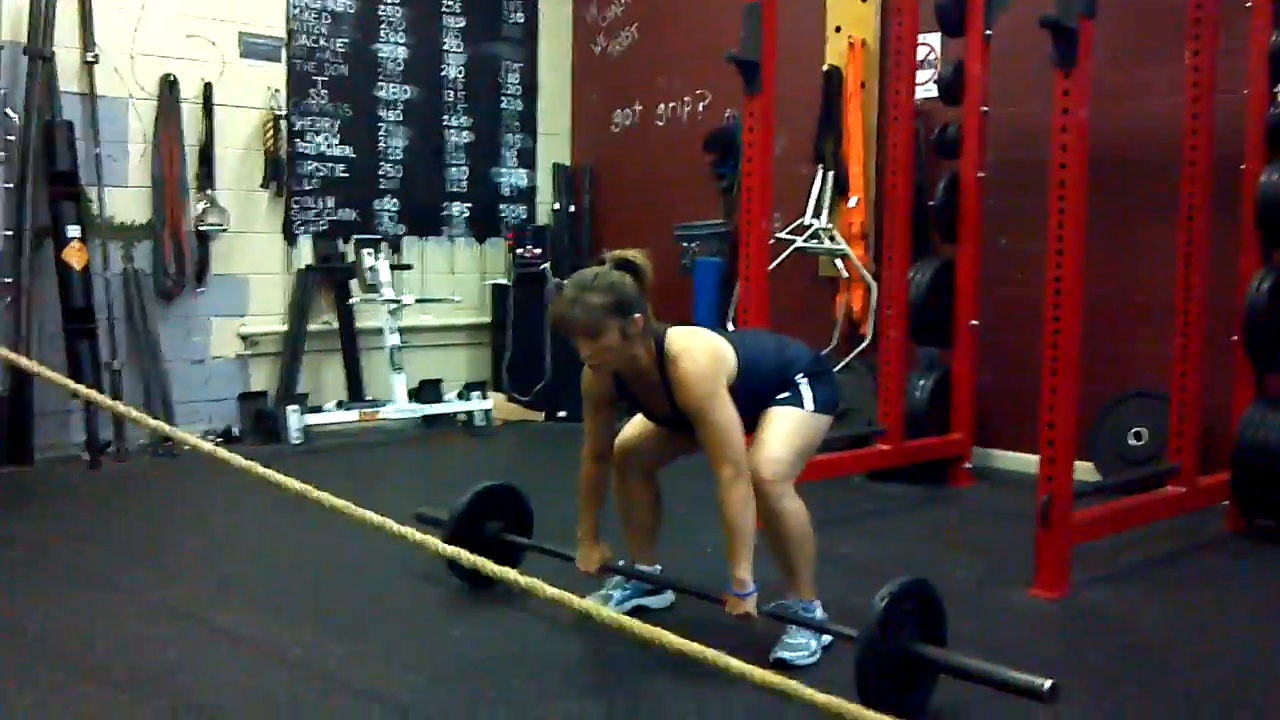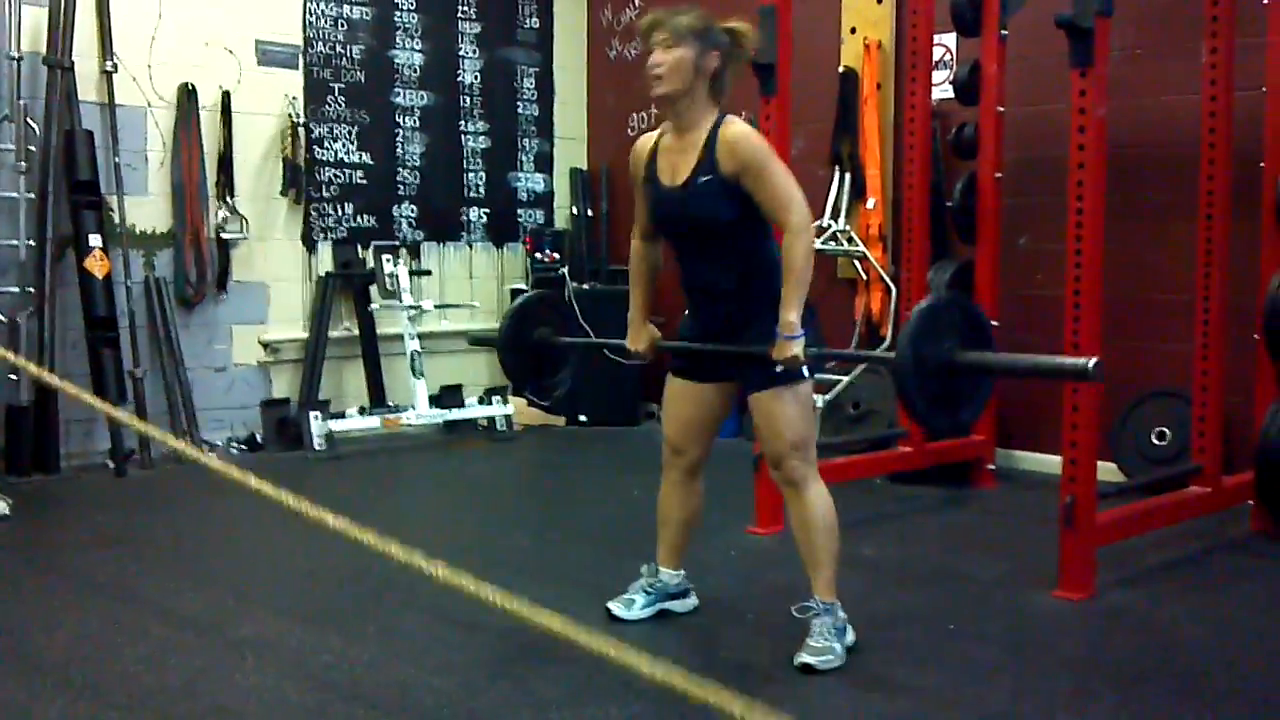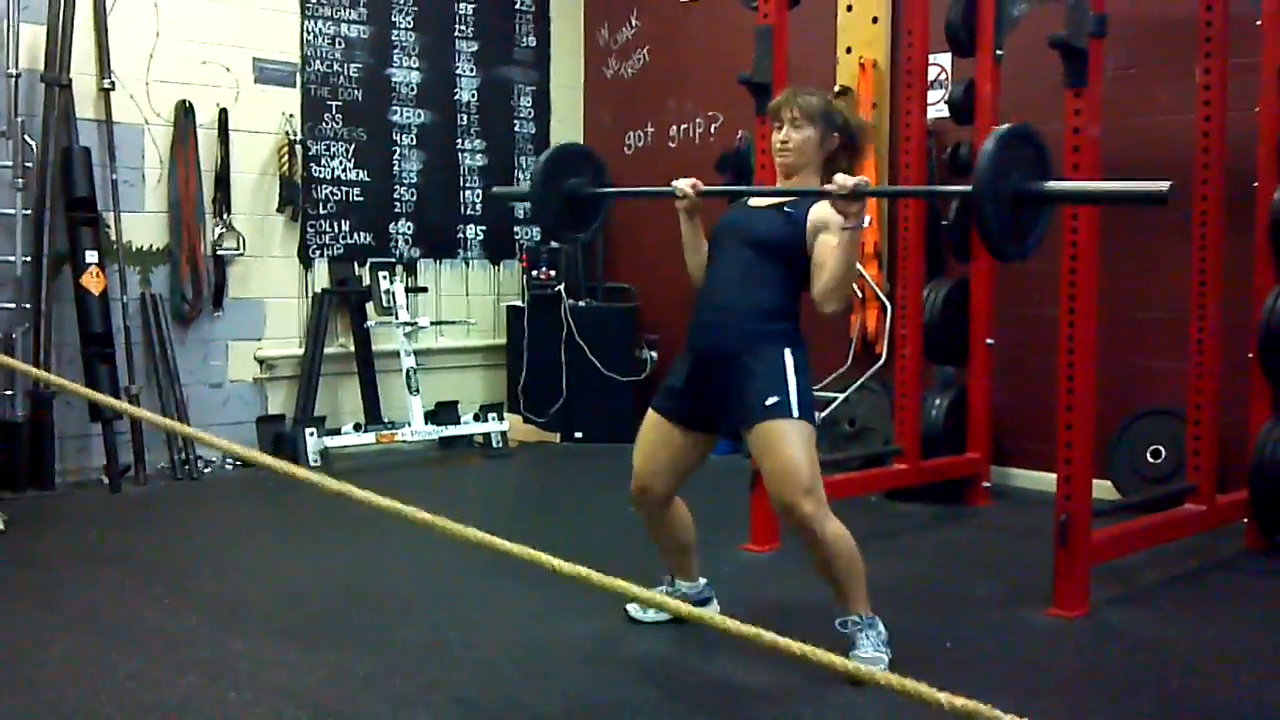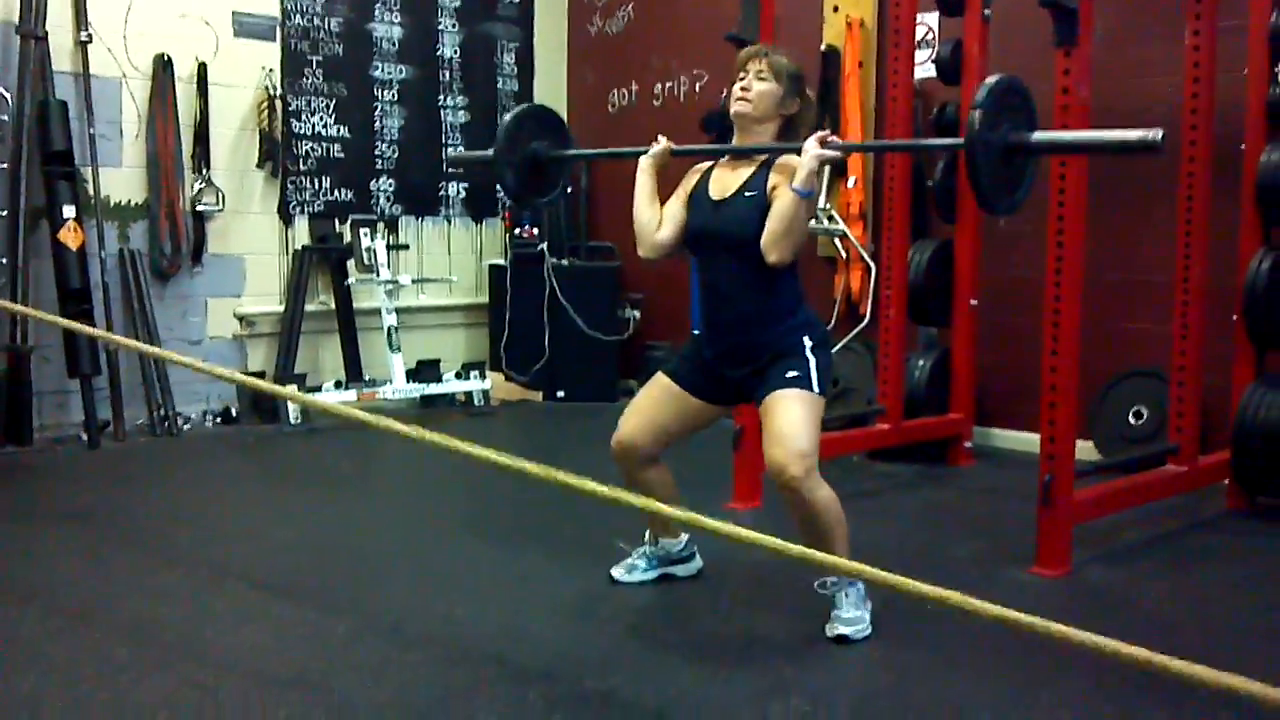
dt=1s
person 1, frame 1
left shoulder: (690, 365)
right shoulder: (600, 374)
left elbow: (732, 476)
right elbow: (596, 457)
left wrist: (742, 583)
right wrist: (588, 539)
left hip: (797, 380)
right hip: (737, 388)
left knee: (767, 476)
right knee: (630, 454)
left ankle: (806, 610)
right ankle: (645, 576)
person 1, frame 2
left shoulder: (736, 140)
right shoulder: (646, 151)
left elbow: (797, 224)
right elbow: (645, 238)
left wrist: (790, 325)
right wrist: (638, 318)
left hip: (766, 321)
right hip: (705, 326)
left knee: (792, 466)
right knee: (680, 457)
left ankle: (829, 613)
right ankle: (668, 581)
person 1, frame 3
left shoulder: (823, 213)
right shoulder: (748, 202)
left elbow: (830, 301)
left wrist: (850, 220)
right wrist: (689, 215)
left hip: (768, 360)
right hip: (698, 361)
left knee: (802, 506)
right knee: (647, 488)
left ankle: (864, 624)
right ankle: (689, 587)
person 1, frame 4
left shoulder: (785, 172)
right shoulder: (701, 174)
left elbow: (777, 252)
right elbow: (652, 245)
left wrist: (807, 173)
right wrist: (647, 166)
left hip: (785, 347)
right hip: (714, 346)
left knee: (792, 468)
right knee: (630, 443)
left ankle: (847, 586)
right ankle: (670, 547)
